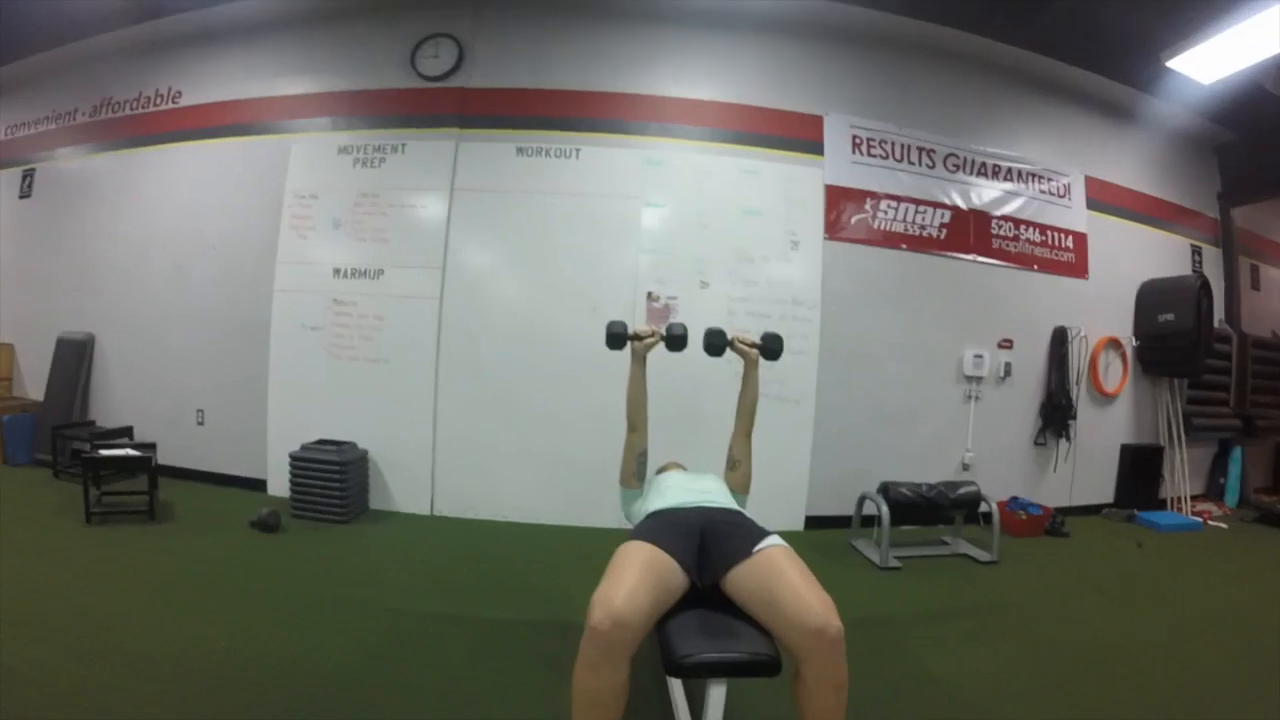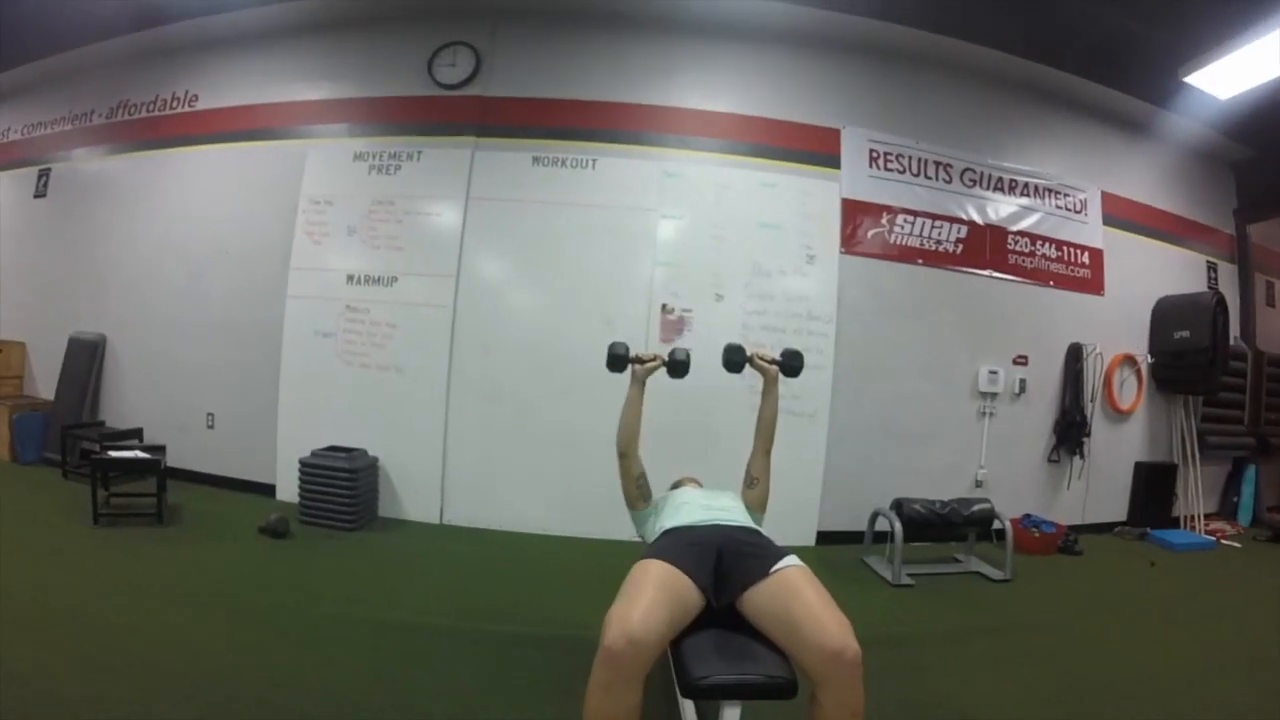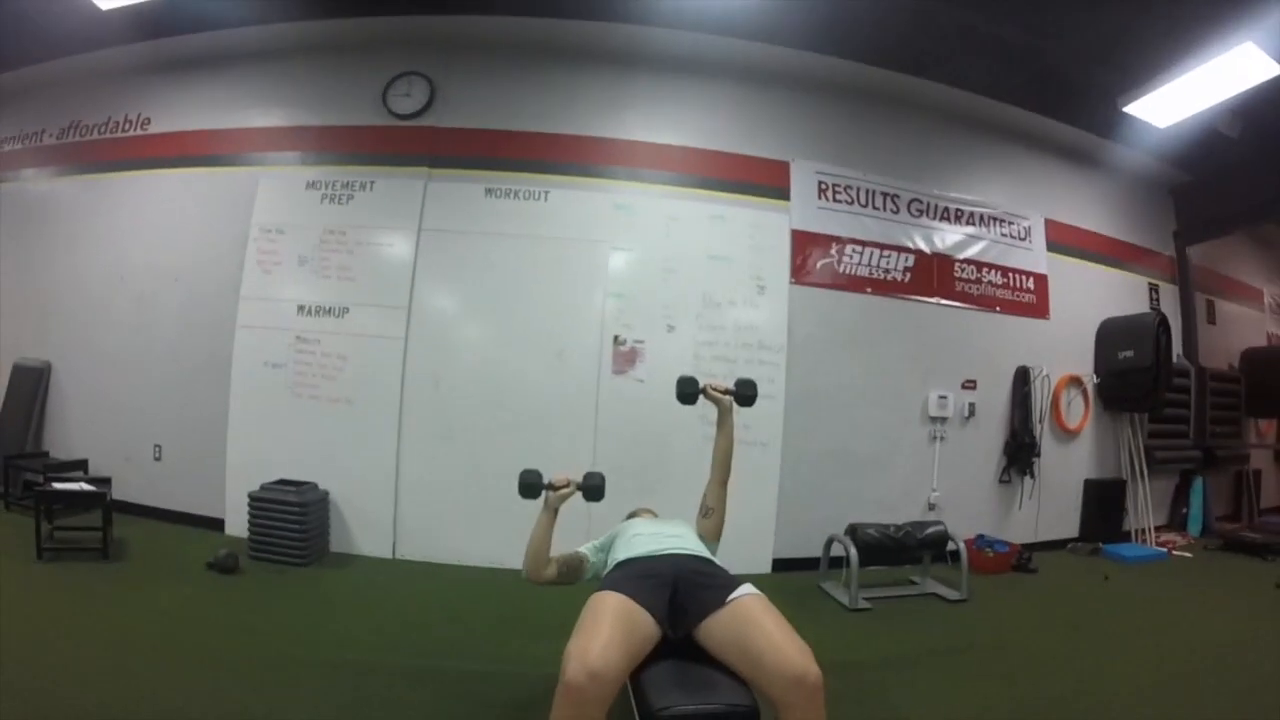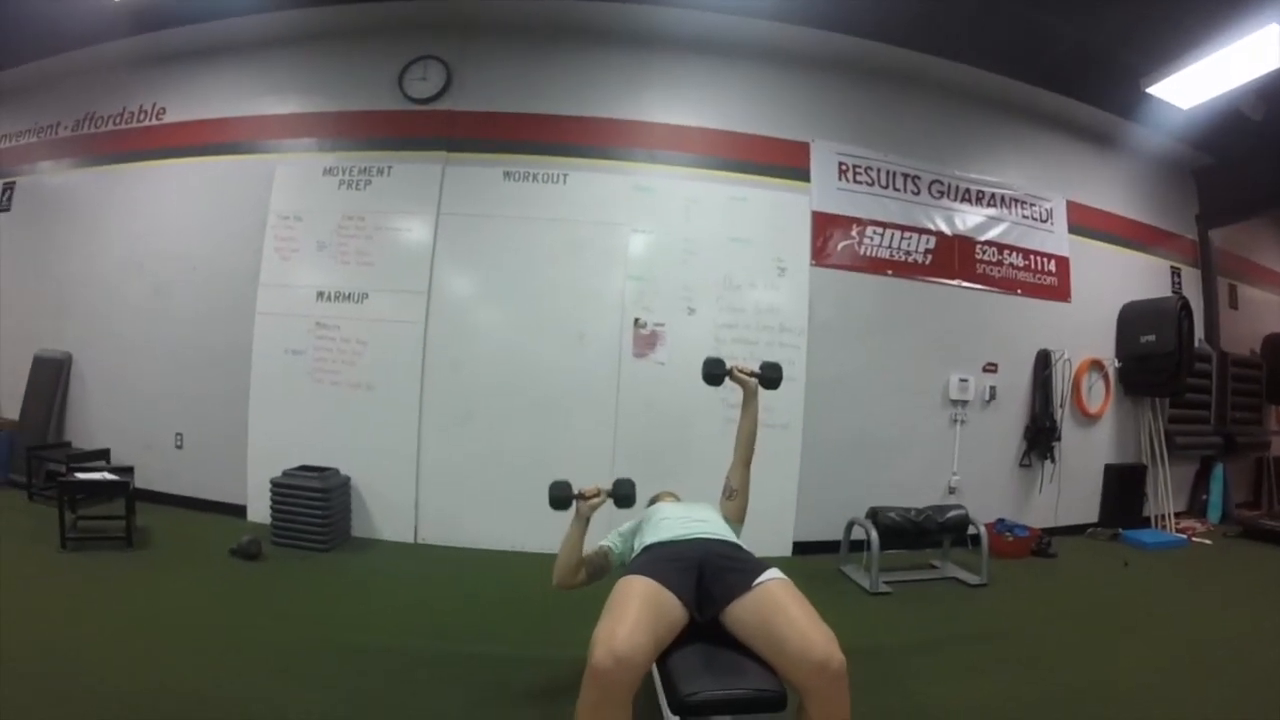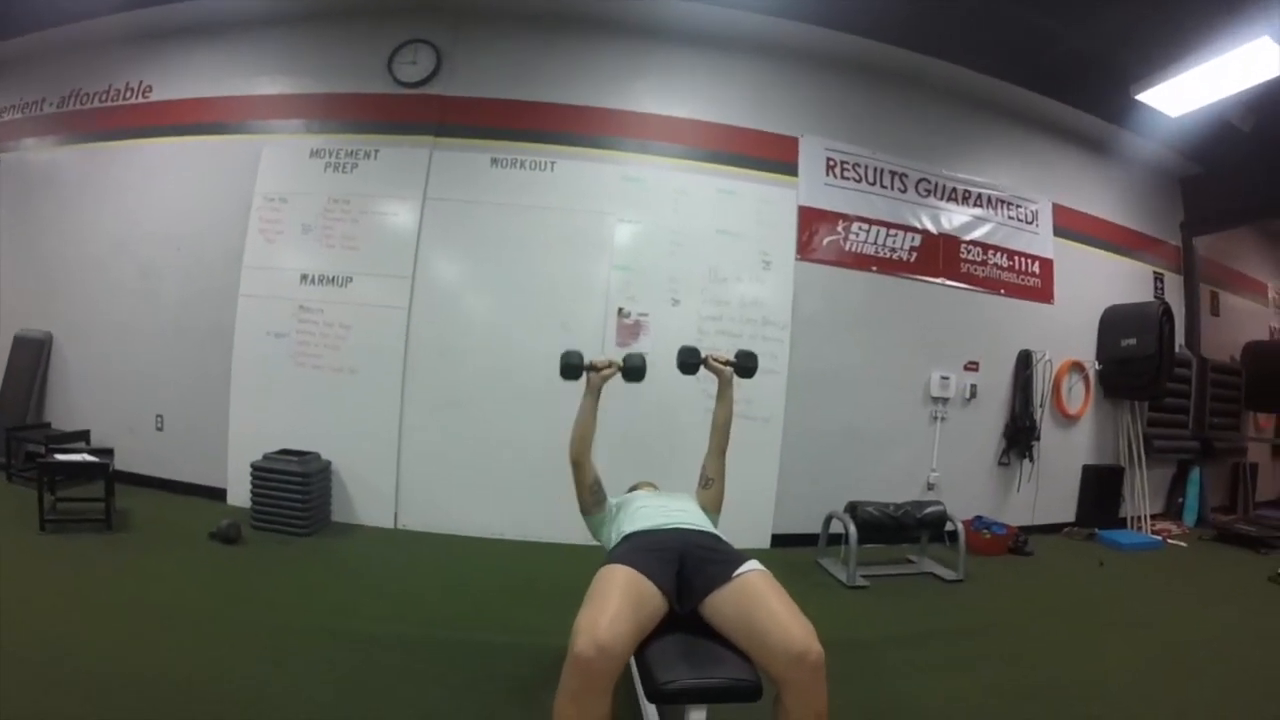
dt=0.5s
person 1, frame 1
left shoulder: (722, 488)
right shoulder: (645, 498)
left elbow: (742, 433)
right elbow: (636, 431)
left wrist: (751, 364)
right wrist: (638, 359)
left knee: (825, 634)
right knee: (606, 626)
person 1, frame 2
left shoulder: (737, 503)
right shoulder: (658, 510)
left elbow: (761, 452)
right elbow: (627, 453)
left wrist: (770, 383)
right wrist: (639, 383)
left knee: (842, 656)
right knee: (621, 647)
person 1, frame 3
left shoulder: (692, 535)
right shoulder: (612, 542)
left elbow: (718, 481)
right elbow: (537, 570)
left wrist: (725, 413)
right wrist: (551, 507)
left knee: (803, 681)
right knee: (582, 680)
person 1, frame 4
left shoulder: (715, 516)
right shoulder: (636, 528)
left elbow: (740, 464)
right elbow: (565, 577)
left wrist: (750, 395)
right wrist: (583, 515)
left knee: (827, 667)
right knee: (609, 665)
person 1, frame 5
left shoulder: (695, 508)
right shoulder: (612, 514)
left elbow: (717, 453)
right elbow: (579, 460)
left wrist: (725, 384)
right wrist: (592, 390)
left knee: (806, 659)
right knee: (590, 655)
